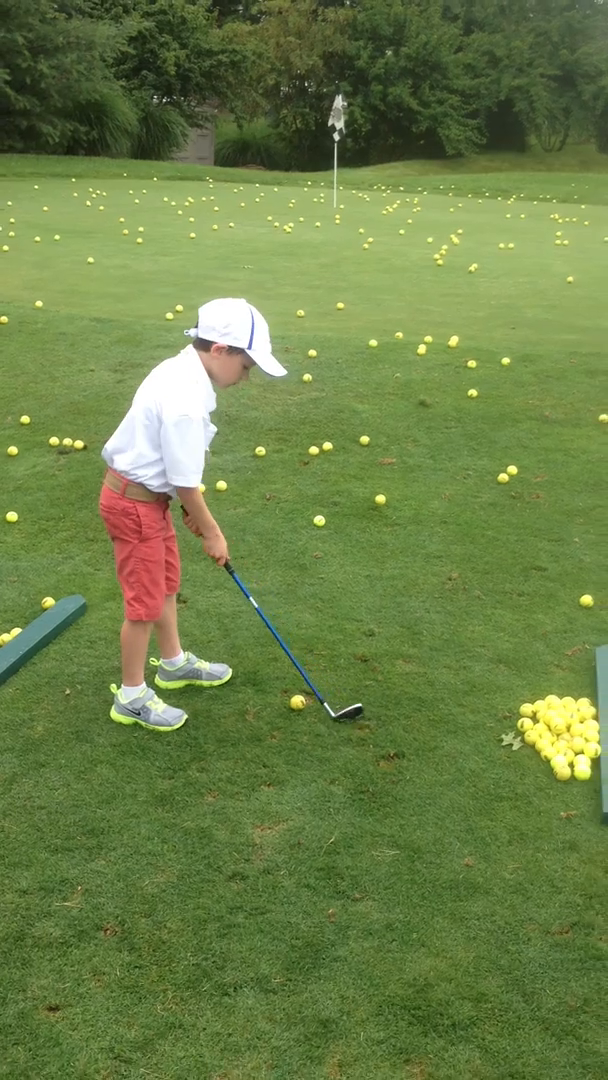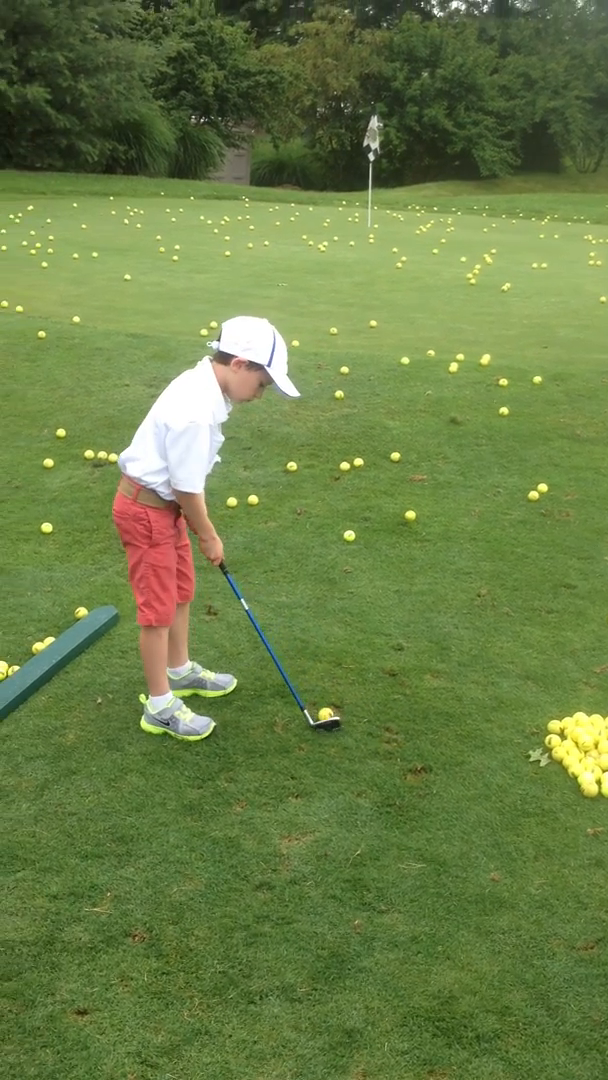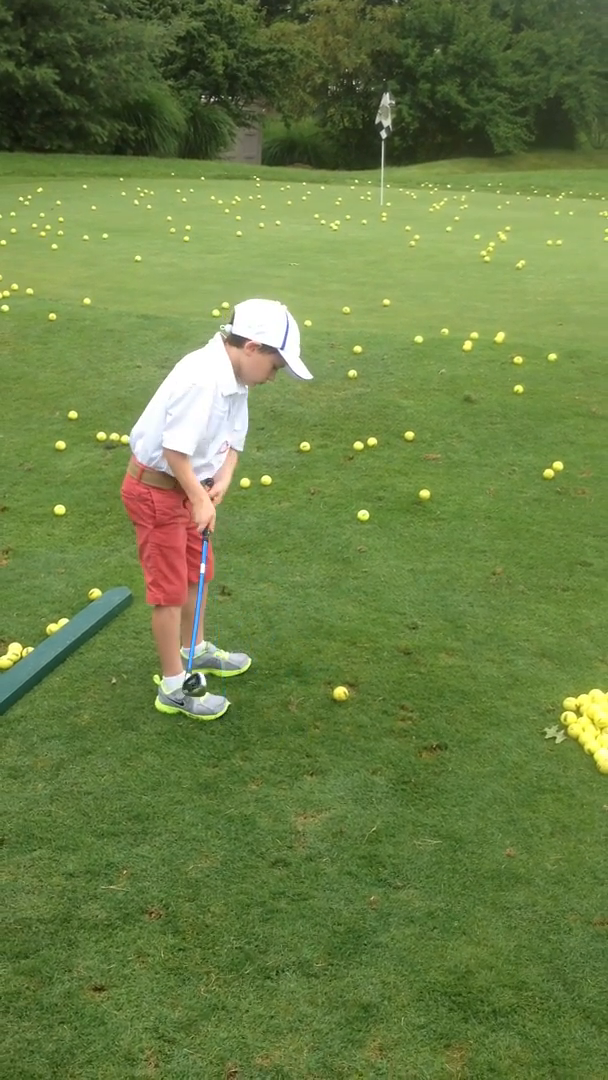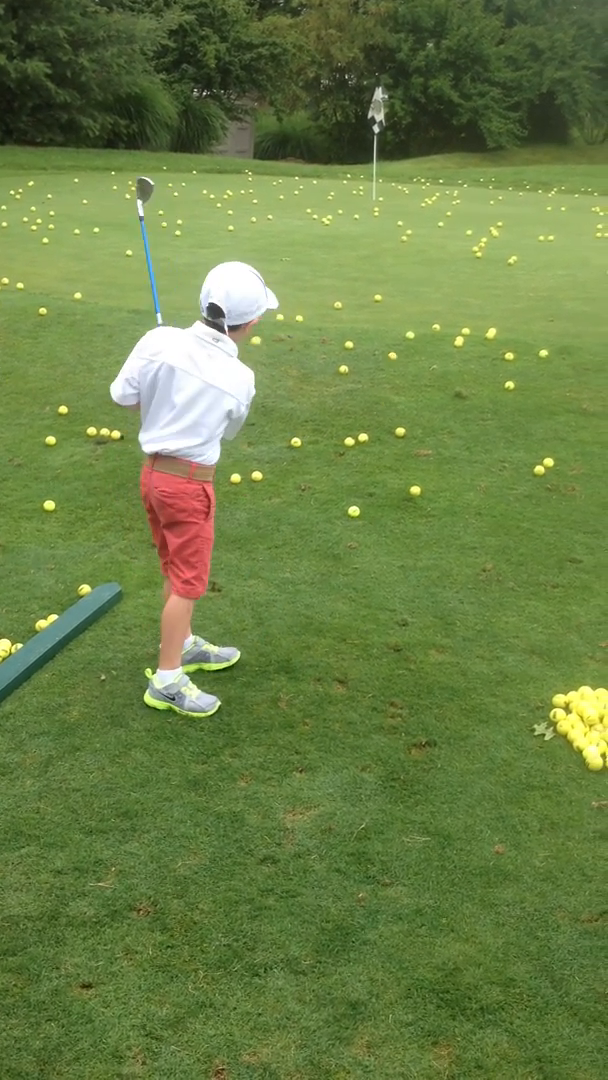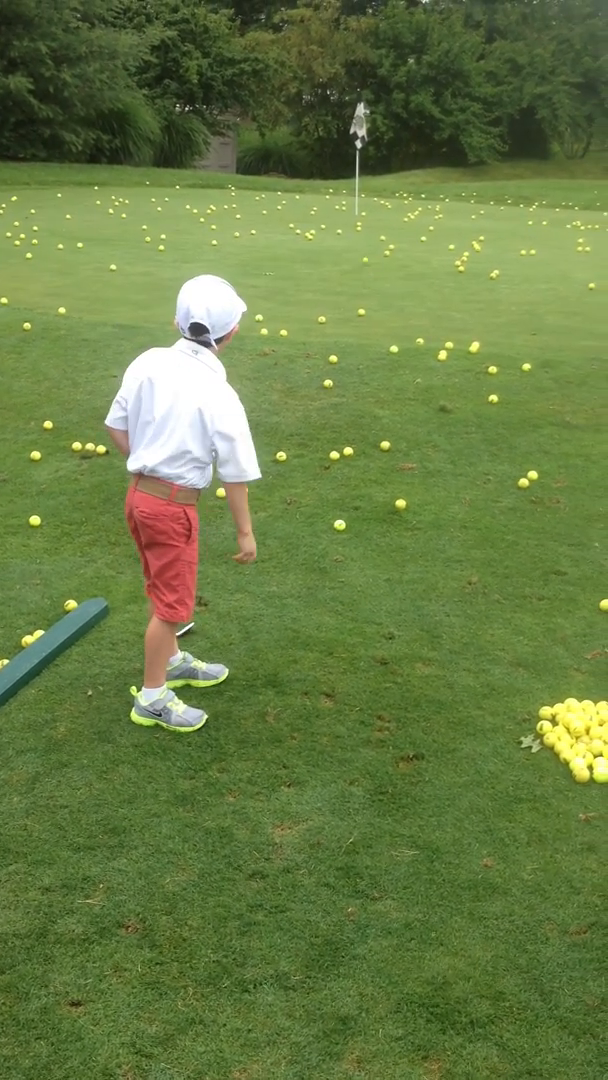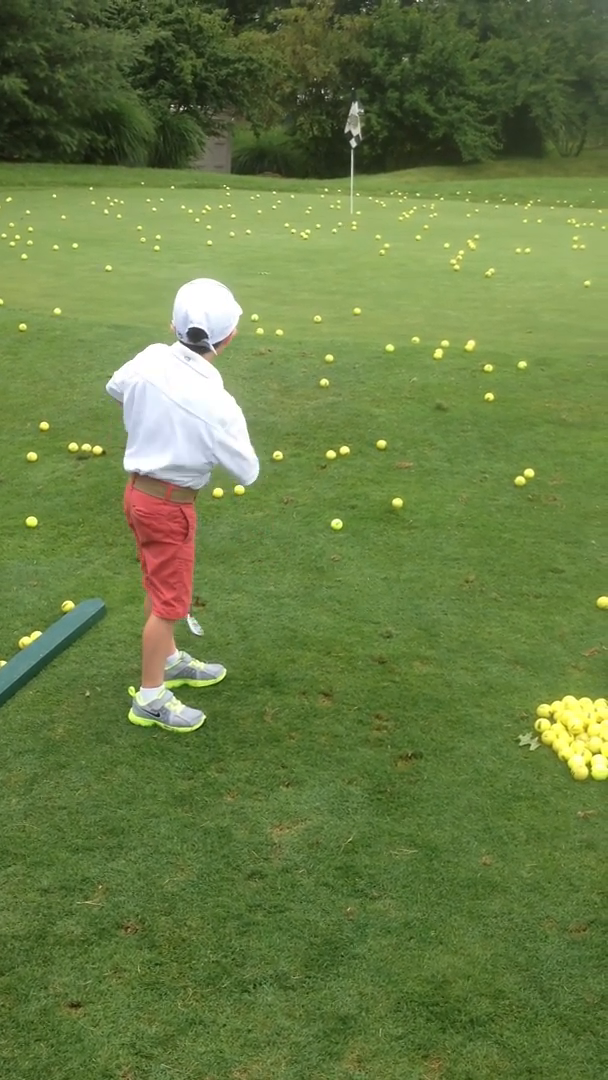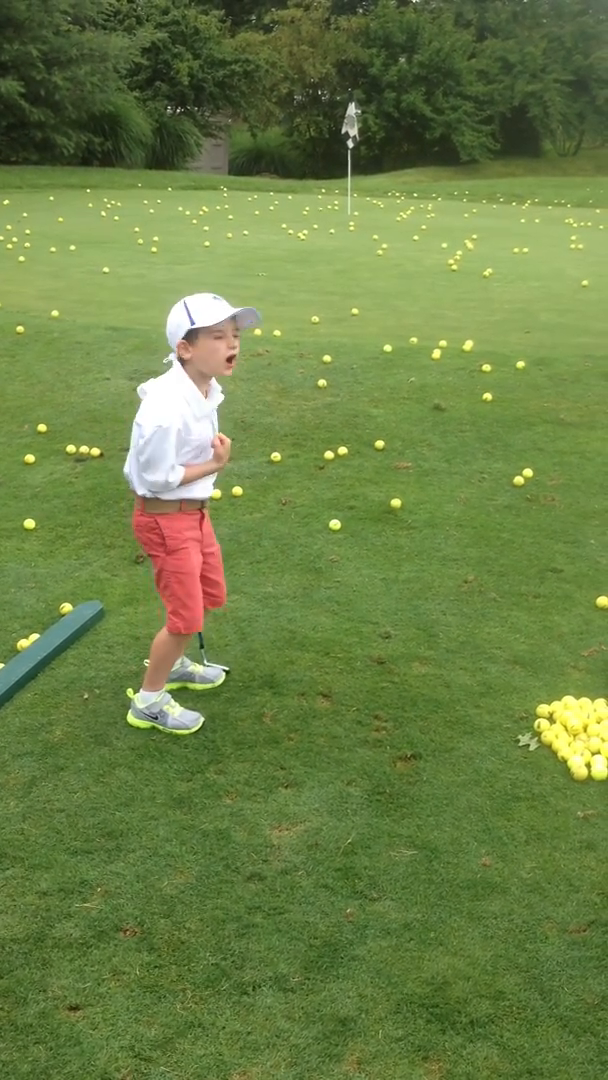
dt=0.7s
person 1, frame 1
left shoulder: (180, 369)
right shoulder: (185, 401)
right elbow: (185, 482)
left wrist: (194, 511)
right wrist: (212, 534)
left hip: (146, 493)
right hip: (133, 502)
left knee: (165, 583)
right knee: (144, 599)
left ankle: (174, 663)
right ankle: (131, 696)
person 1, frame 2
left shoulder: (201, 383)
right shoulder: (196, 411)
right elbow: (186, 487)
left wrist: (199, 519)
right wrist: (208, 536)
left hip: (163, 502)
right hip: (145, 509)
left knee: (180, 592)
right knee: (157, 607)
left ankle: (180, 671)
right ankle: (159, 705)
person 1, frame 3
left shoulder: (232, 379)
right shoulder: (203, 379)
left elbow: (231, 441)
right elbow: (173, 449)
left wrist: (222, 480)
right wrist: (199, 500)
left hip: (183, 484)
right hip: (154, 488)
left knee: (197, 571)
right knee: (170, 588)
left ankle: (196, 650)
right ankle: (173, 685)
person 1, frame 4
left shoulder: (159, 341)
right shoulder: (239, 380)
left elbow: (123, 395)
left hip: (153, 470)
right hip: (189, 482)
left knee: (176, 569)
right knee: (188, 580)
left ankle: (183, 645)
right ankle: (166, 680)
person 1, frame 5
left shoulder: (147, 363)
right shoulder: (218, 395)
left elbow: (116, 427)
right elbow: (234, 474)
right wrist: (245, 531)
left hip: (139, 492)
right hip: (172, 504)
left knee: (162, 591)
right knee: (171, 602)
left ankle: (170, 661)
right ankle: (151, 697)
person 1, frame 6
left shoulder: (150, 359)
right shoulder: (215, 403)
left elbow: (117, 389)
right elbow: (247, 472)
right wrist: (240, 448)
left hip: (138, 489)
right hip: (170, 504)
left knee: (161, 588)
right knee: (168, 599)
left ankle: (168, 660)
right ankle: (149, 697)
person 1, frame 7
left shoulder: (202, 387)
right shoulder: (165, 413)
right elbow: (151, 479)
right wrist: (213, 465)
left hip: (192, 512)
right hip: (165, 518)
left knee: (208, 595)
right knee: (184, 615)
left ankle: (173, 663)
right ankle: (149, 699)
